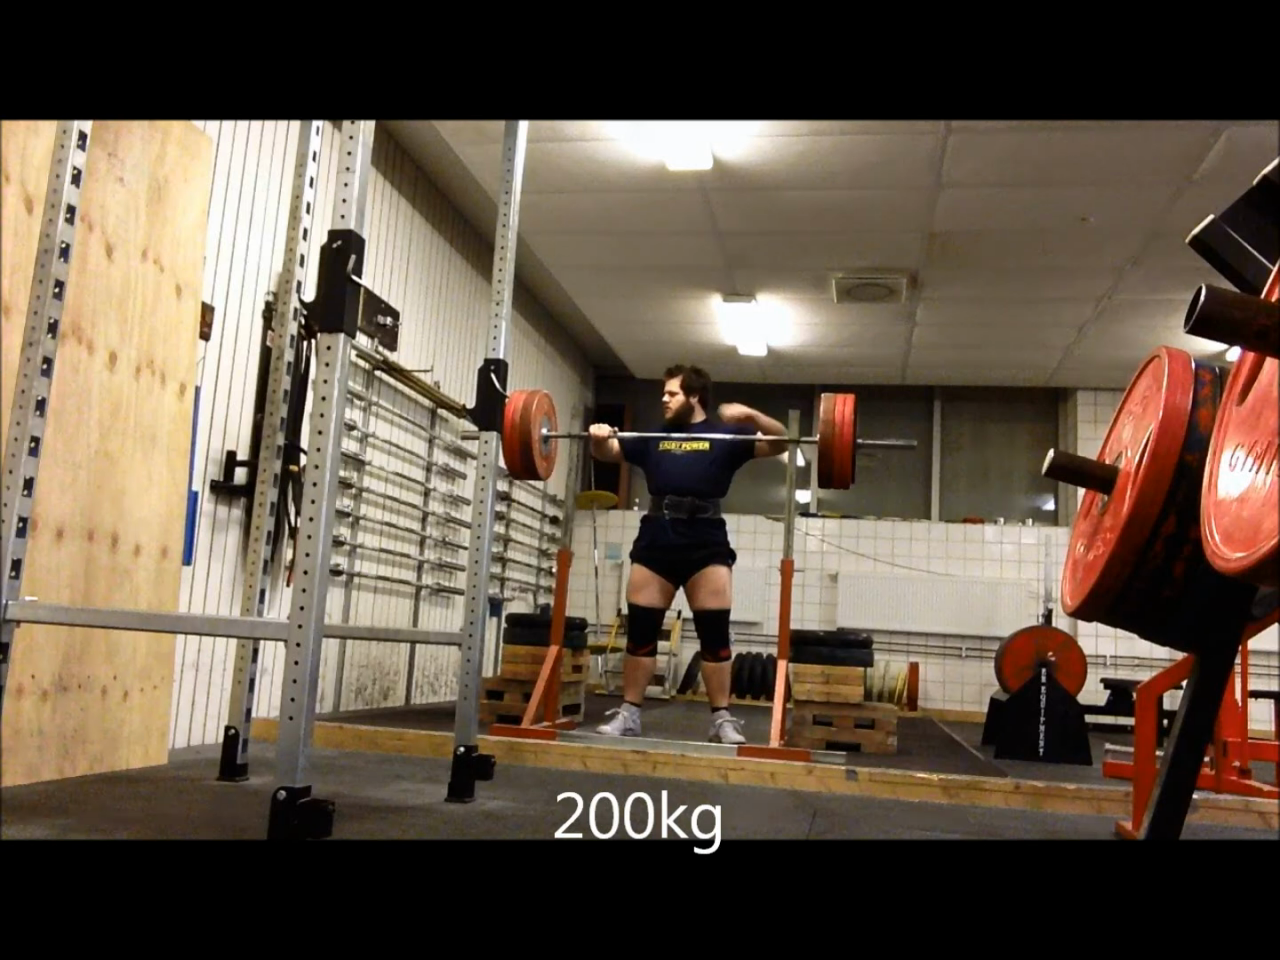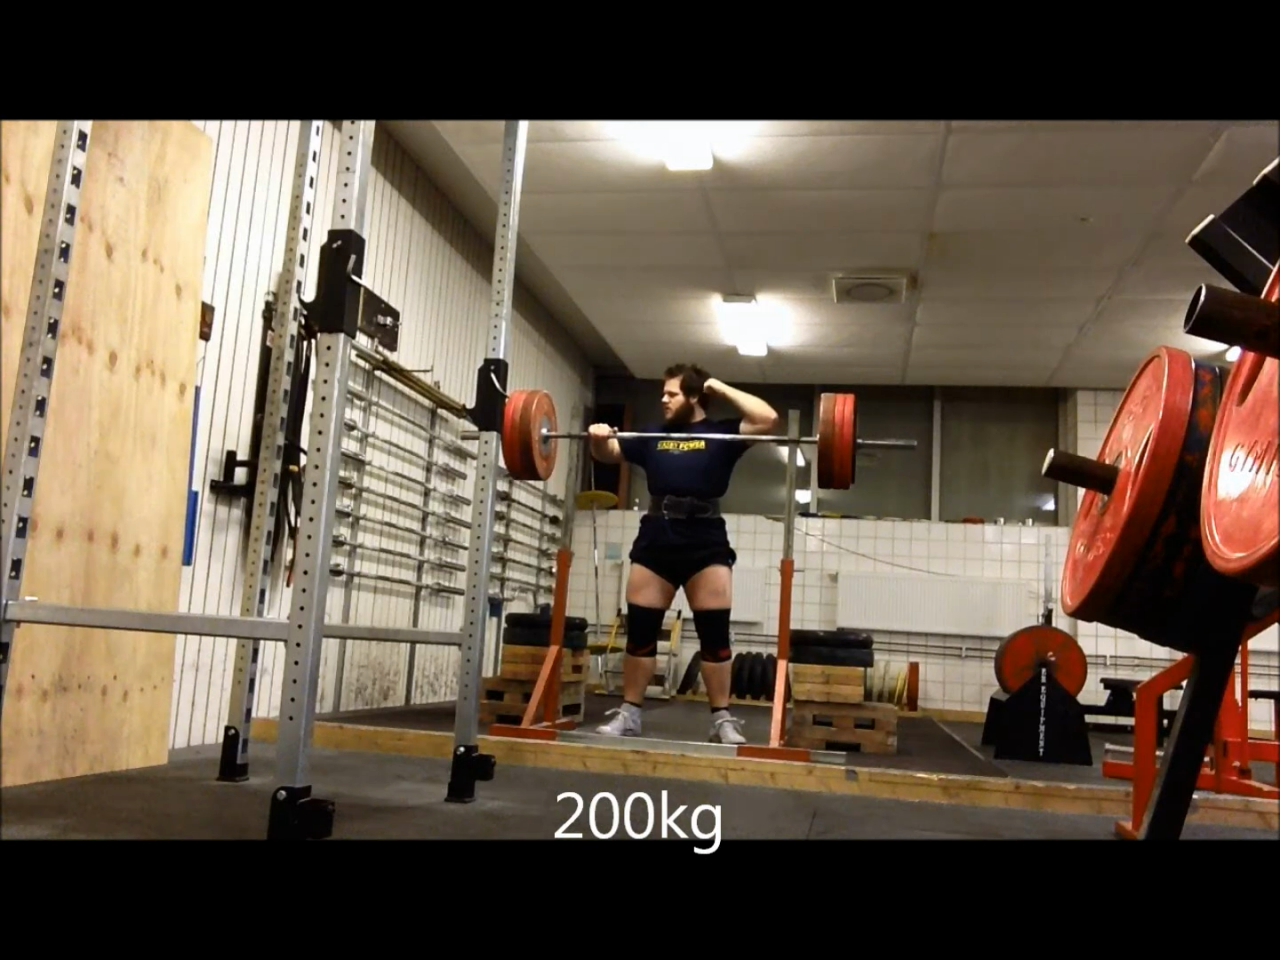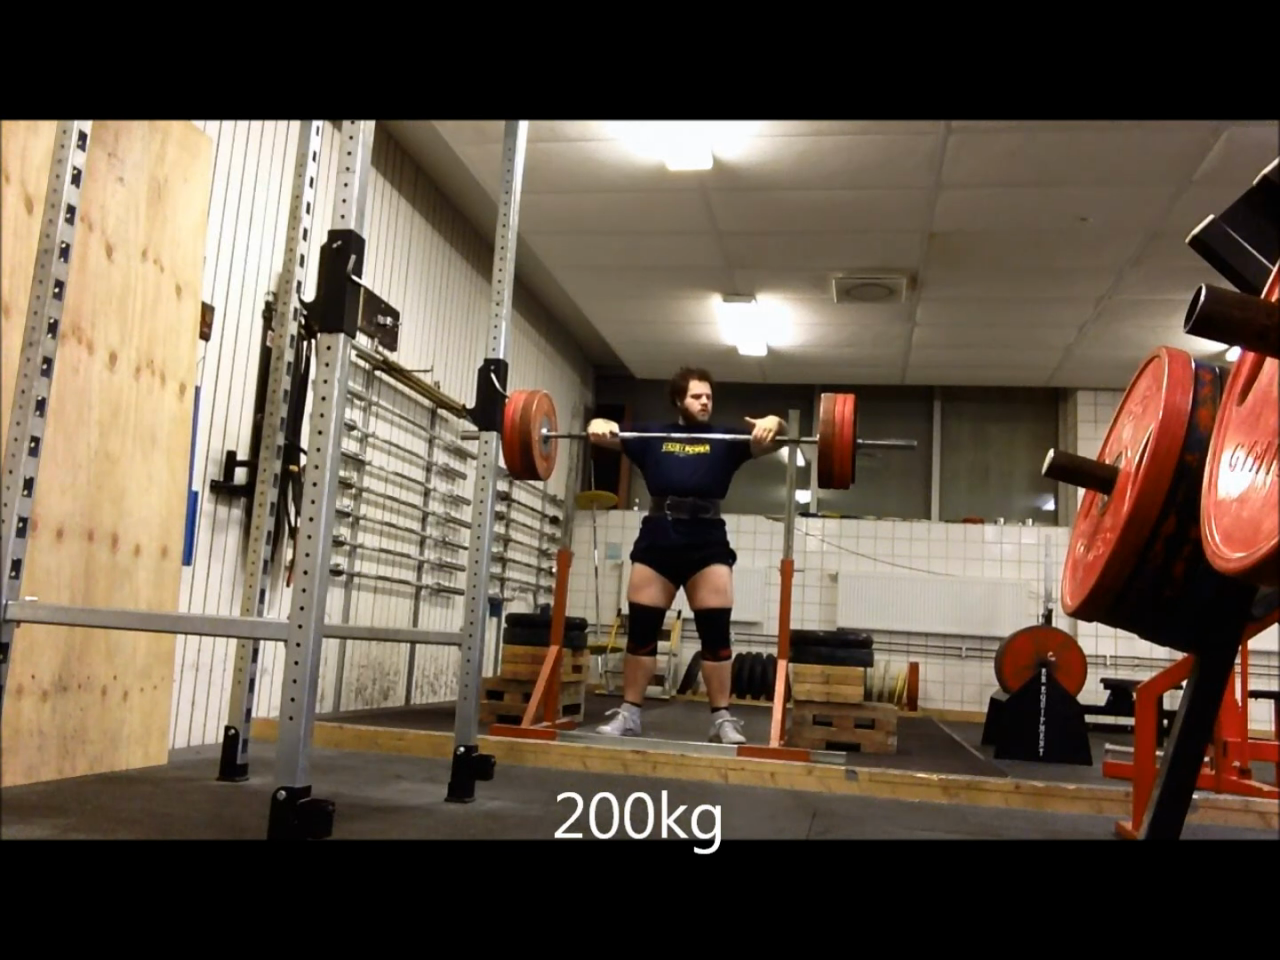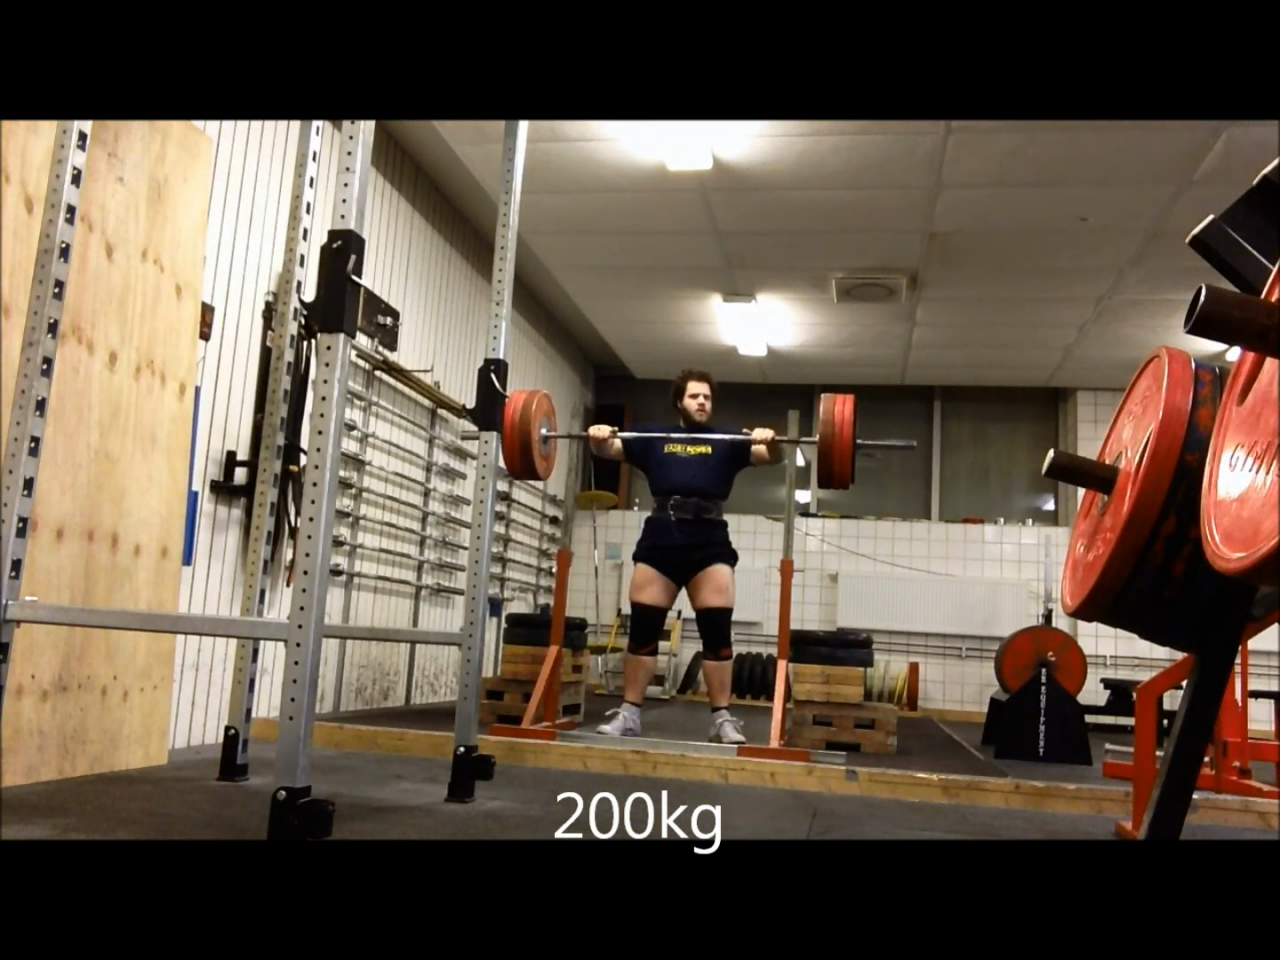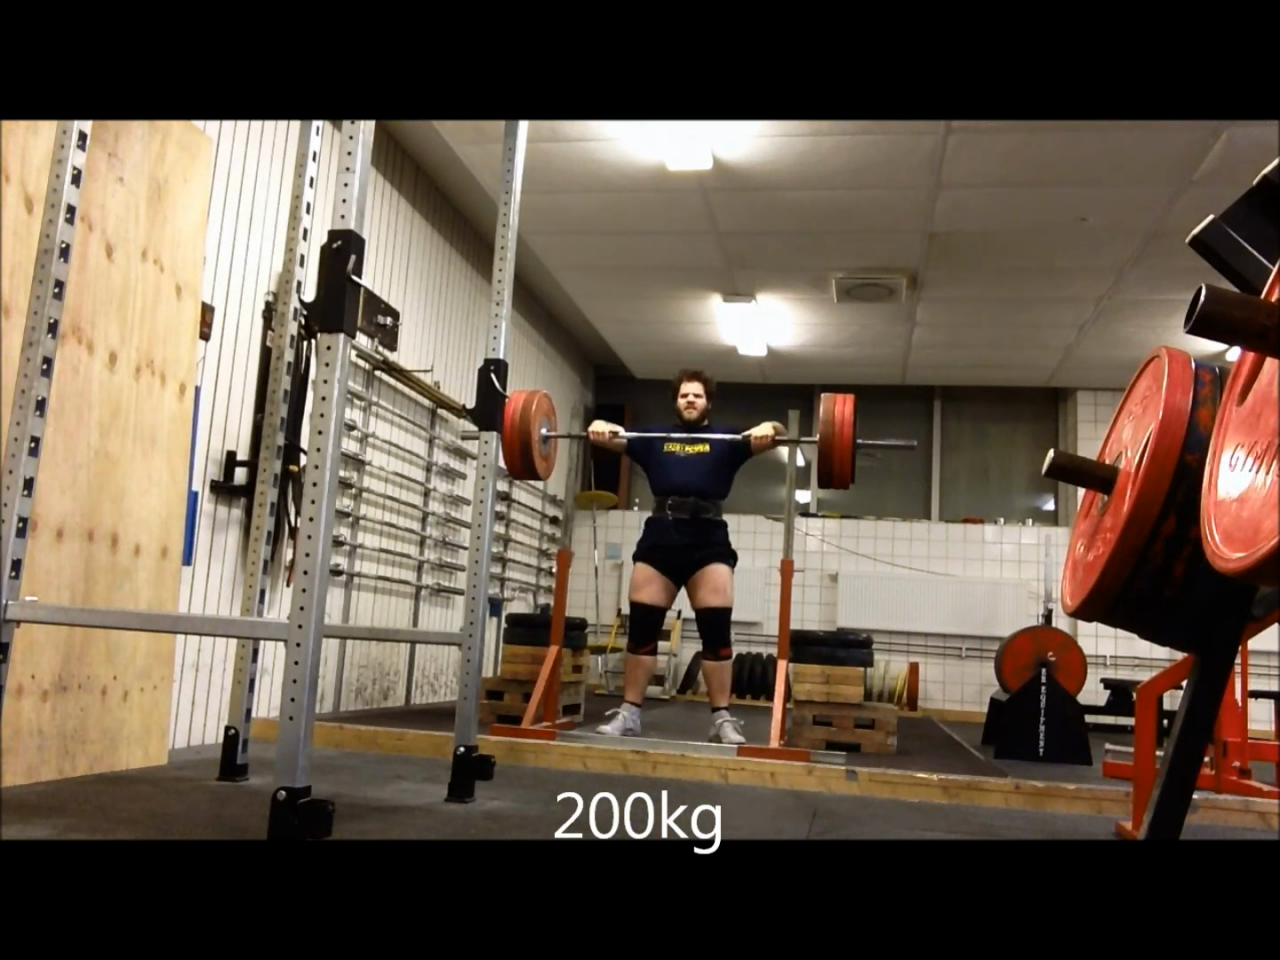
dt=0.7s
person 1, frame 1
left shoulder: (725, 435)
right shoulder: (651, 438)
left elbow: (780, 442)
right elbow: (606, 452)
left wrist: (751, 415)
right wrist: (598, 437)
left hip: (705, 542)
right hip: (655, 538)
left knee: (714, 632)
right knee: (640, 630)
left ankle: (721, 719)
right ankle: (628, 714)
person 1, frame 2
left shoulder: (721, 434)
right shoulder: (652, 437)
left elbow: (768, 419)
right elbow: (606, 453)
left wrist: (721, 388)
right wrist: (598, 437)
left hip: (705, 541)
right hip: (655, 538)
left knee: (715, 633)
right knee: (639, 630)
left ankle: (722, 719)
right ankle: (629, 714)
person 1, frame 3
left shoulder: (726, 440)
right shoulder: (652, 437)
left elbow: (772, 440)
right elbow: (607, 436)
left wrist: (773, 422)
right wrist: (598, 425)
left hip: (706, 542)
right hip: (656, 539)
left knee: (715, 632)
right knee: (640, 630)
left ankle: (721, 719)
right ankle: (629, 714)
person 1, frame 4
left shoulder: (727, 443)
right shoulder: (654, 438)
left elbow: (774, 455)
right elbow: (606, 450)
left wrist: (769, 440)
right wrist: (598, 436)
left hip: (709, 542)
right hip: (660, 538)
left knee: (717, 631)
right knee: (642, 628)
left ankle: (722, 718)
right ankle: (629, 714)
person 1, frame 5
left shoulder: (726, 439)
right shoulder: (655, 438)
left elbow: (776, 434)
right elbow: (614, 437)
left wrist: (768, 429)
right wrist: (600, 428)
left hip: (708, 540)
right hip: (660, 536)
left knee: (716, 630)
right knee: (641, 627)
left ankle: (722, 719)
right ankle: (629, 714)
